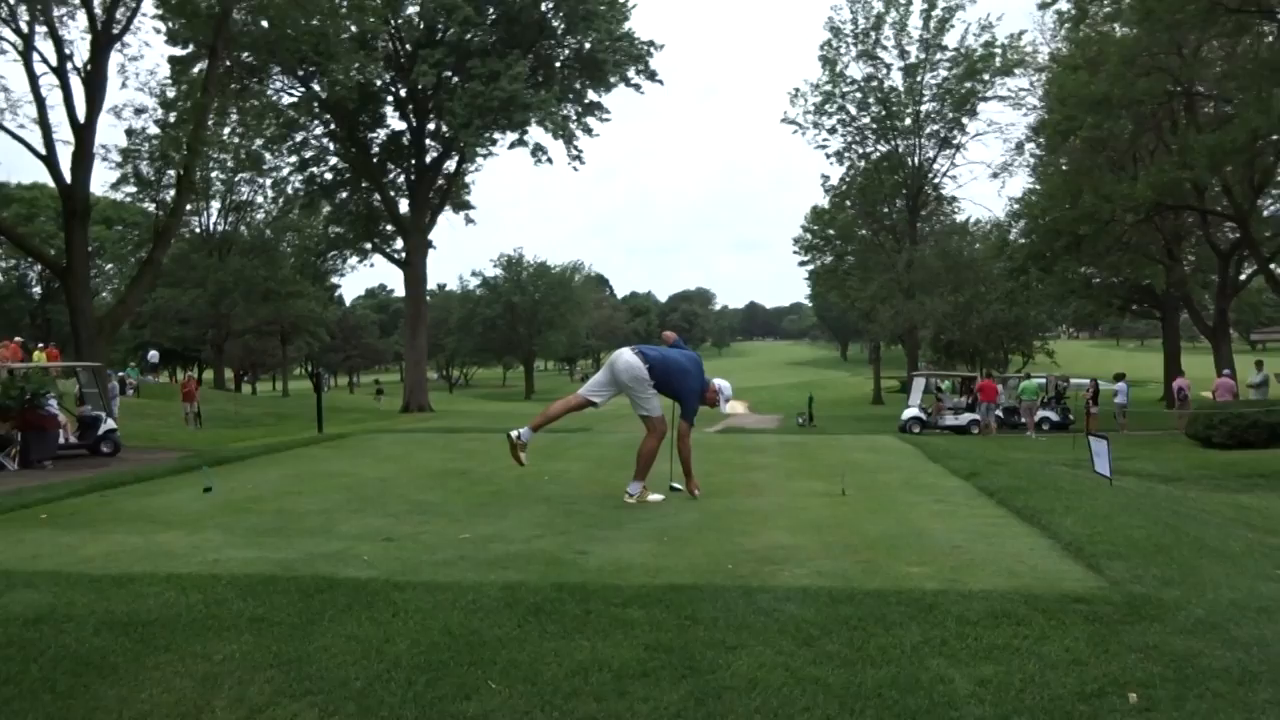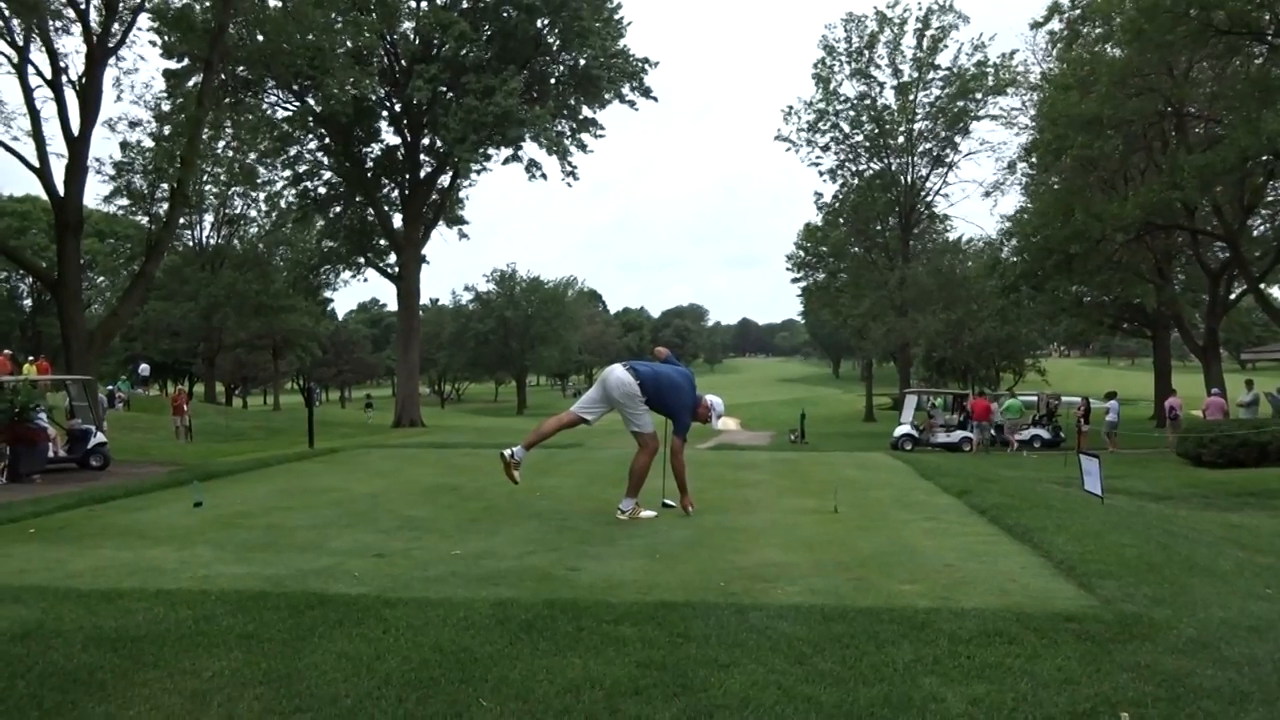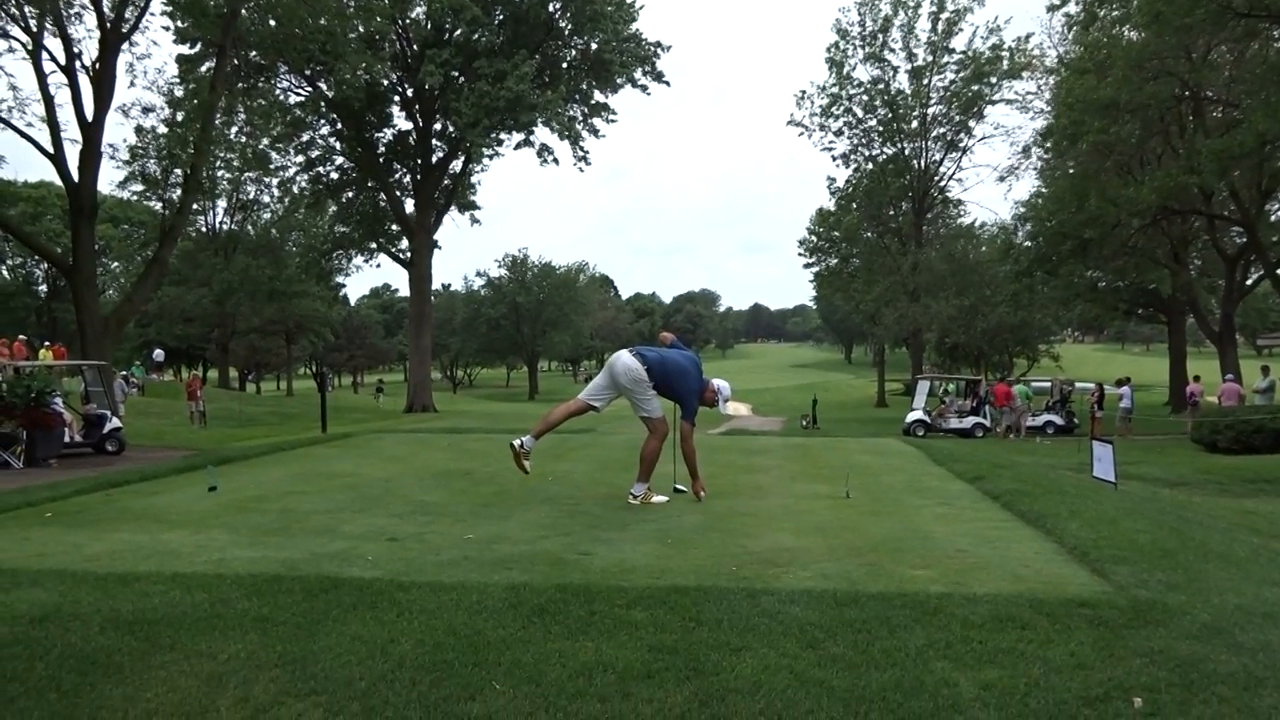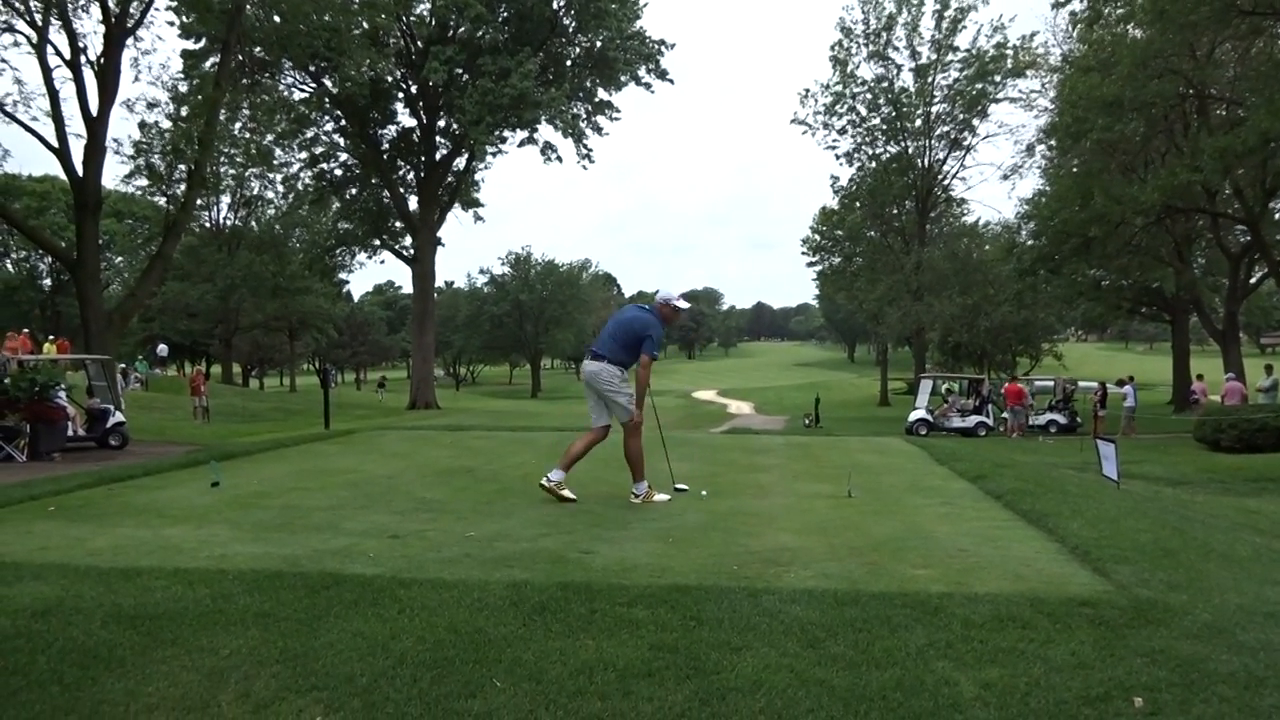
dt=0.7s
person 1, frame 1
left shoulder: (695, 361)
right shoulder: (693, 391)
left elbow: (666, 334)
right elbow: (683, 440)
right wrist: (690, 479)
left hip: (623, 356)
right hip: (636, 369)
left knee: (577, 400)
right knee: (657, 430)
left ankle: (523, 435)
right ankle: (635, 490)
person 1, frame 2
left shoulder: (687, 377)
right shoulder: (685, 408)
left elbow: (659, 350)
right elbow: (676, 456)
right wrist: (684, 495)
left hip: (614, 373)
right hip: (627, 385)
left knee: (570, 418)
right knee: (649, 446)
left ankle: (517, 453)
right ankle: (628, 507)
person 1, frame 3
left shoulder: (693, 362)
right shoulder: (692, 392)
left elbow: (664, 336)
right elbow: (686, 441)
right wrist: (696, 480)
left hip: (620, 359)
right hip: (634, 370)
left knee: (577, 405)
right knee: (659, 431)
left ankle: (526, 443)
right ankle: (639, 491)
person 1, frame 4
left shoulder: (634, 309)
right shoulder: (654, 328)
left elbow: (617, 334)
right elbow: (643, 368)
right wrist: (638, 408)
left hip: (591, 366)
right hip: (608, 371)
left knee: (598, 432)
right knee: (632, 429)
left ankle: (554, 478)
right ankle: (641, 490)
